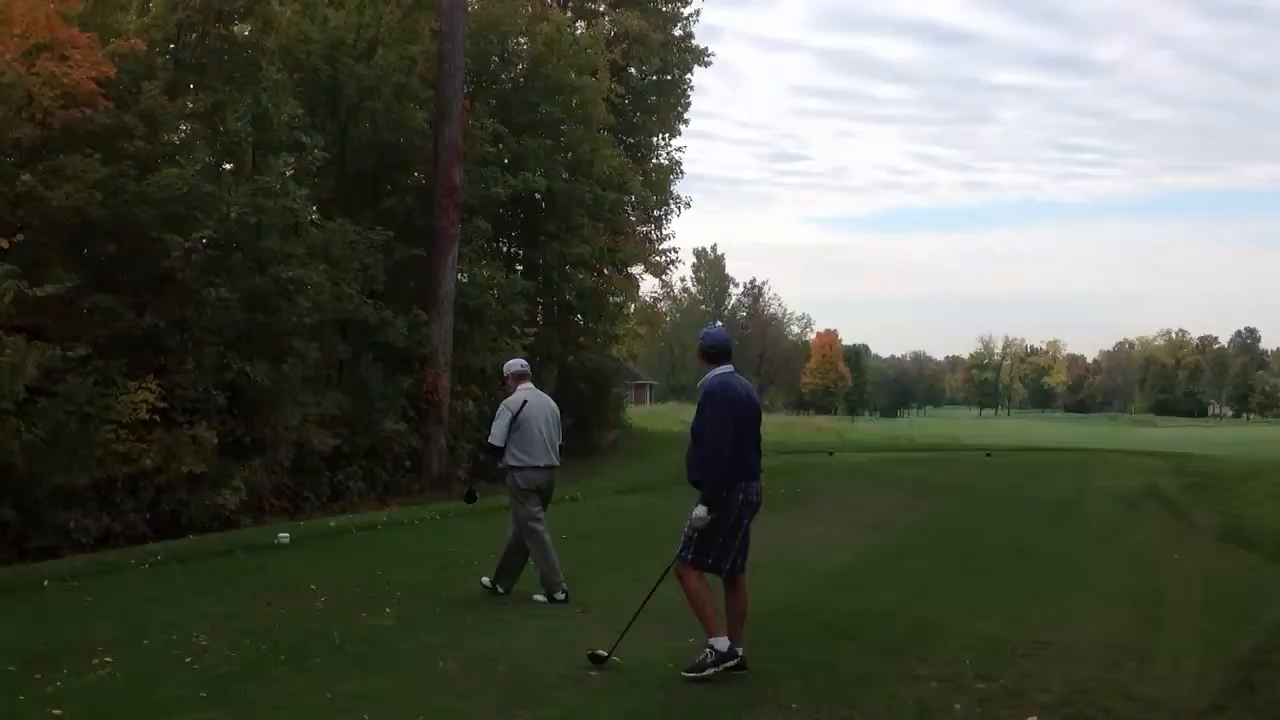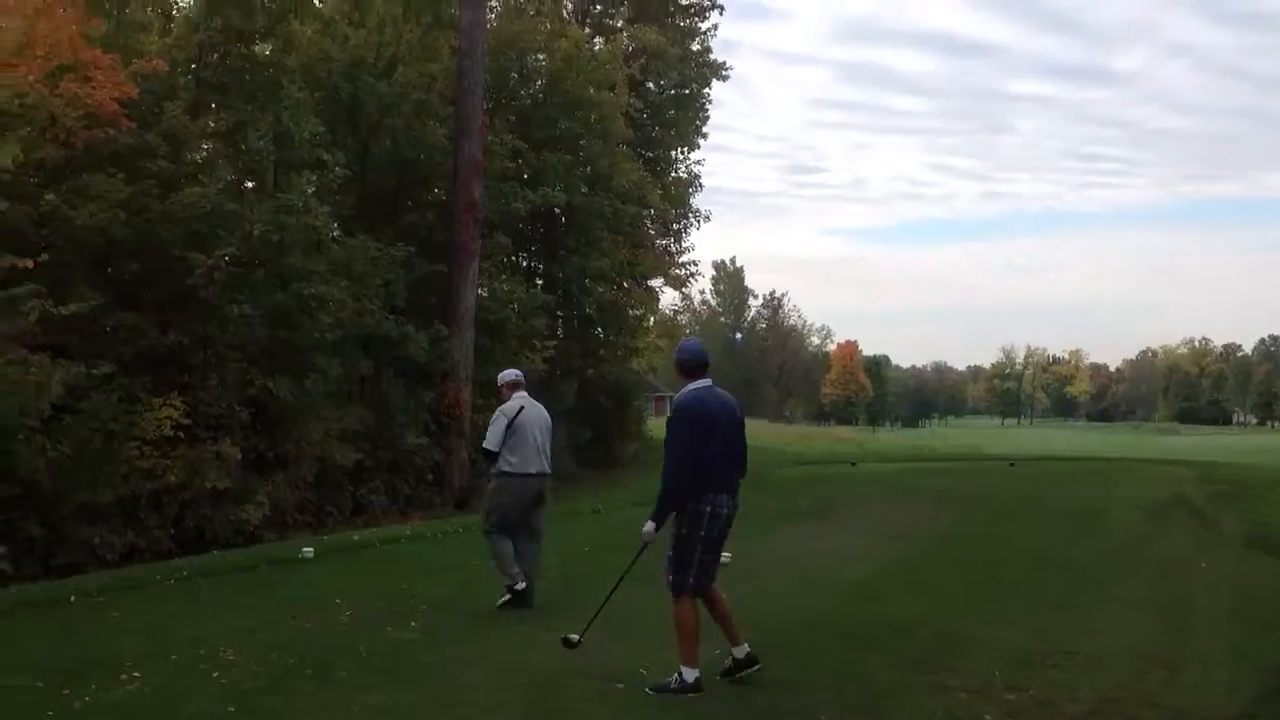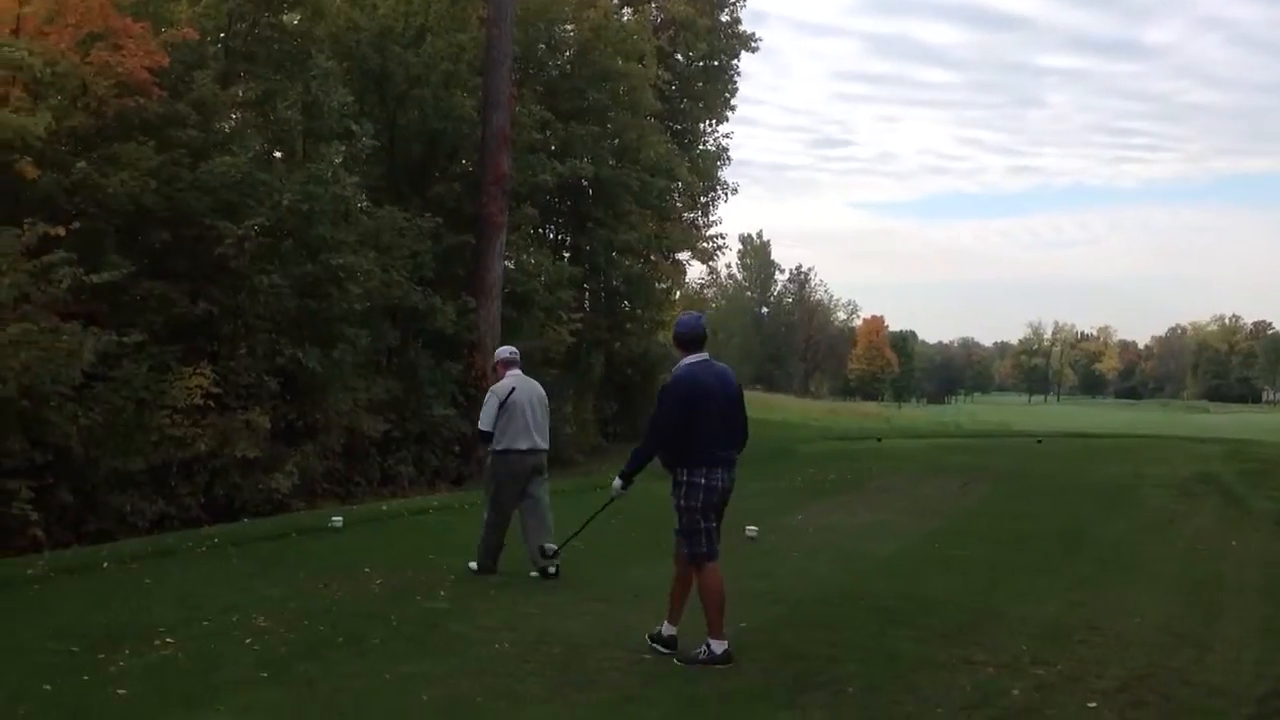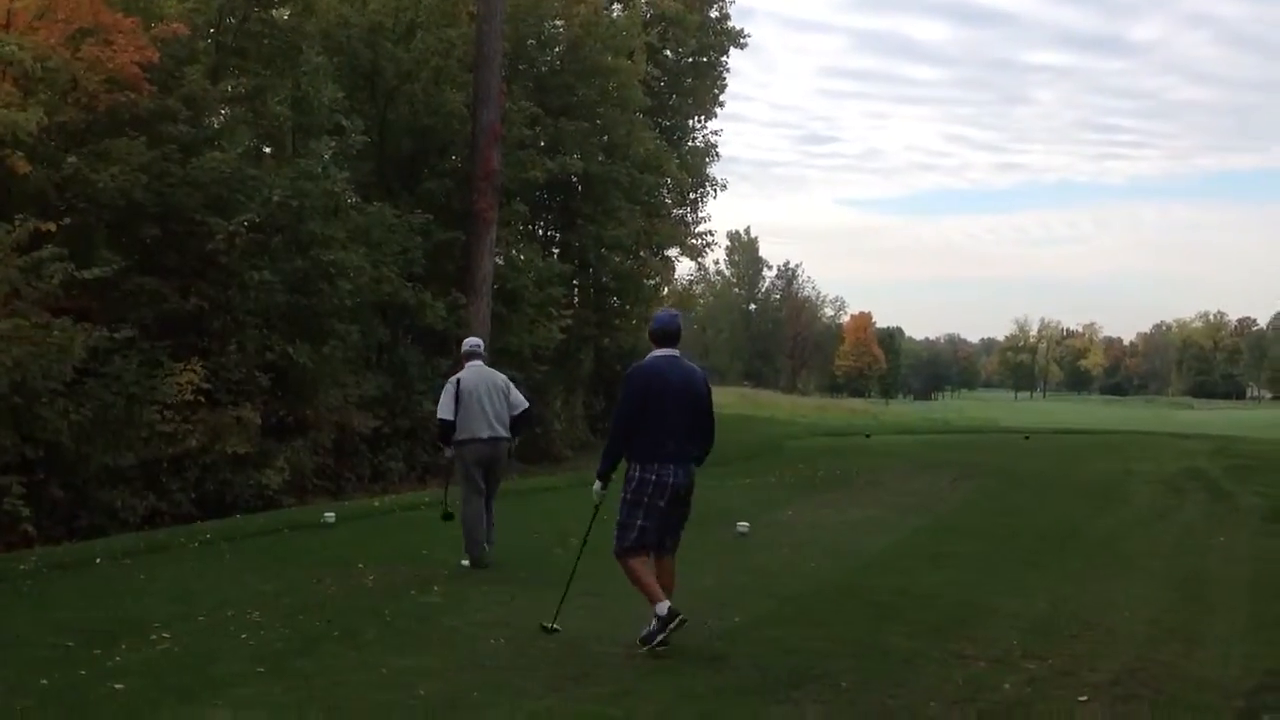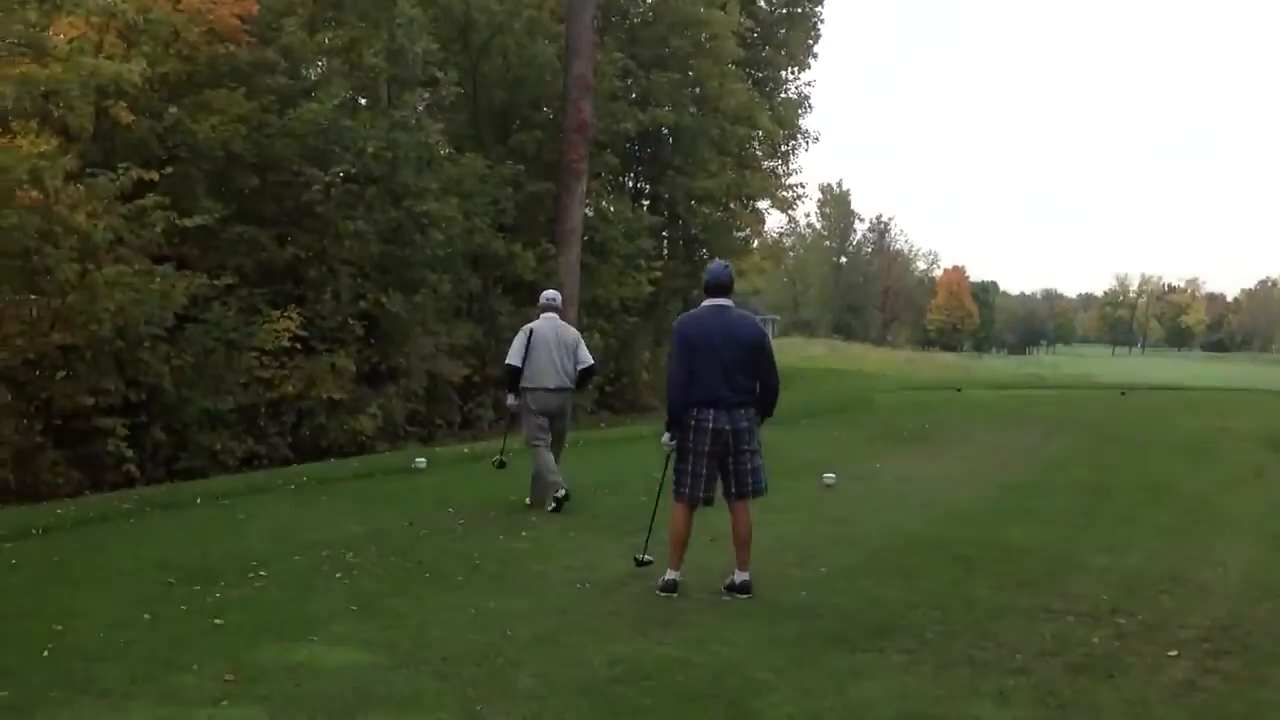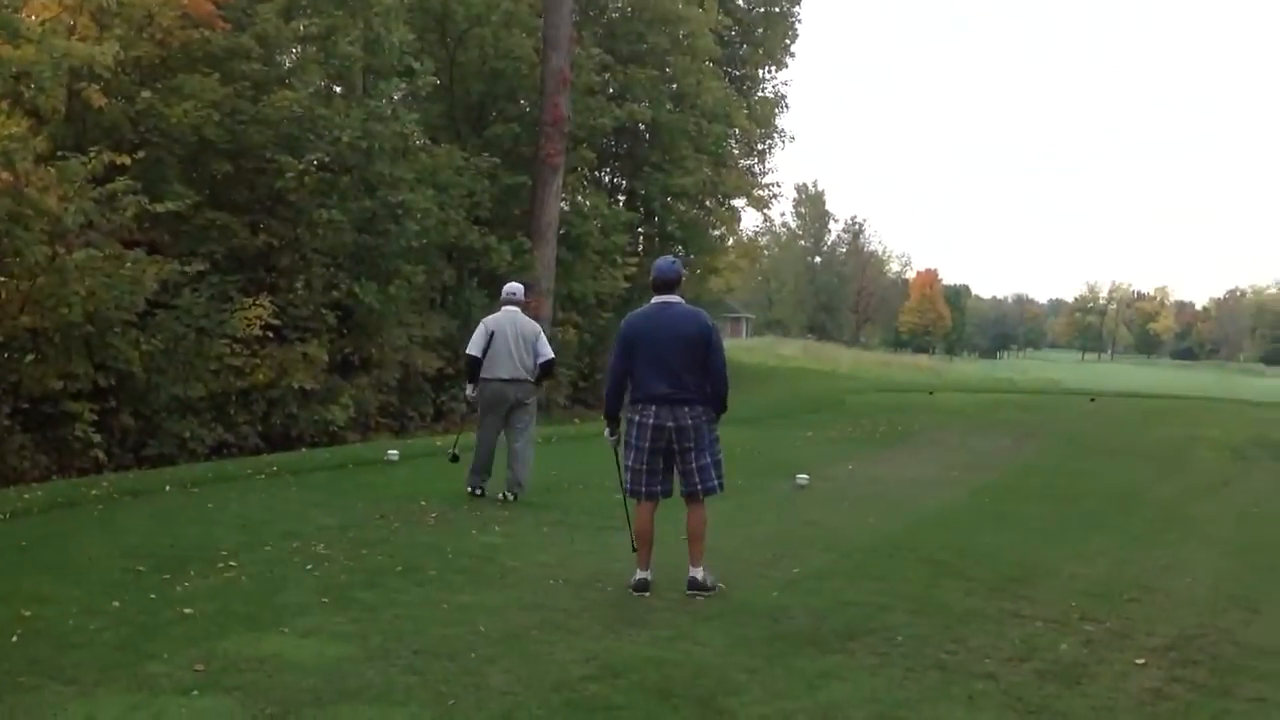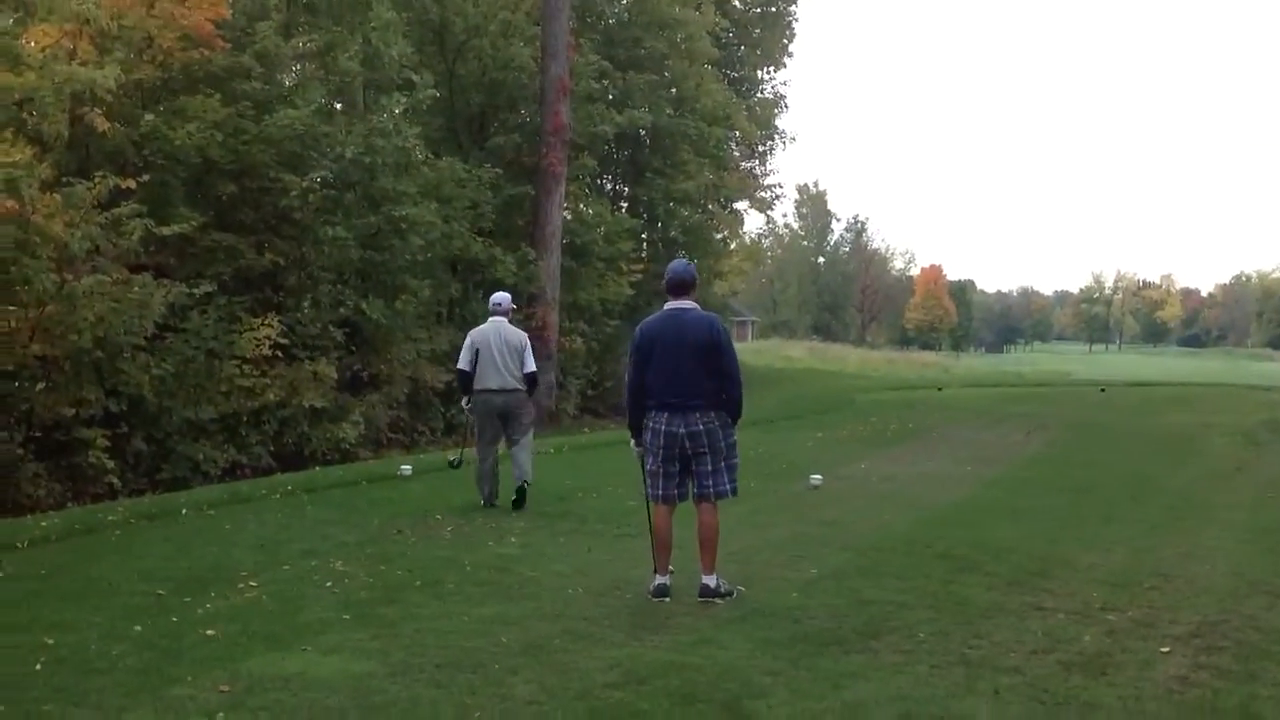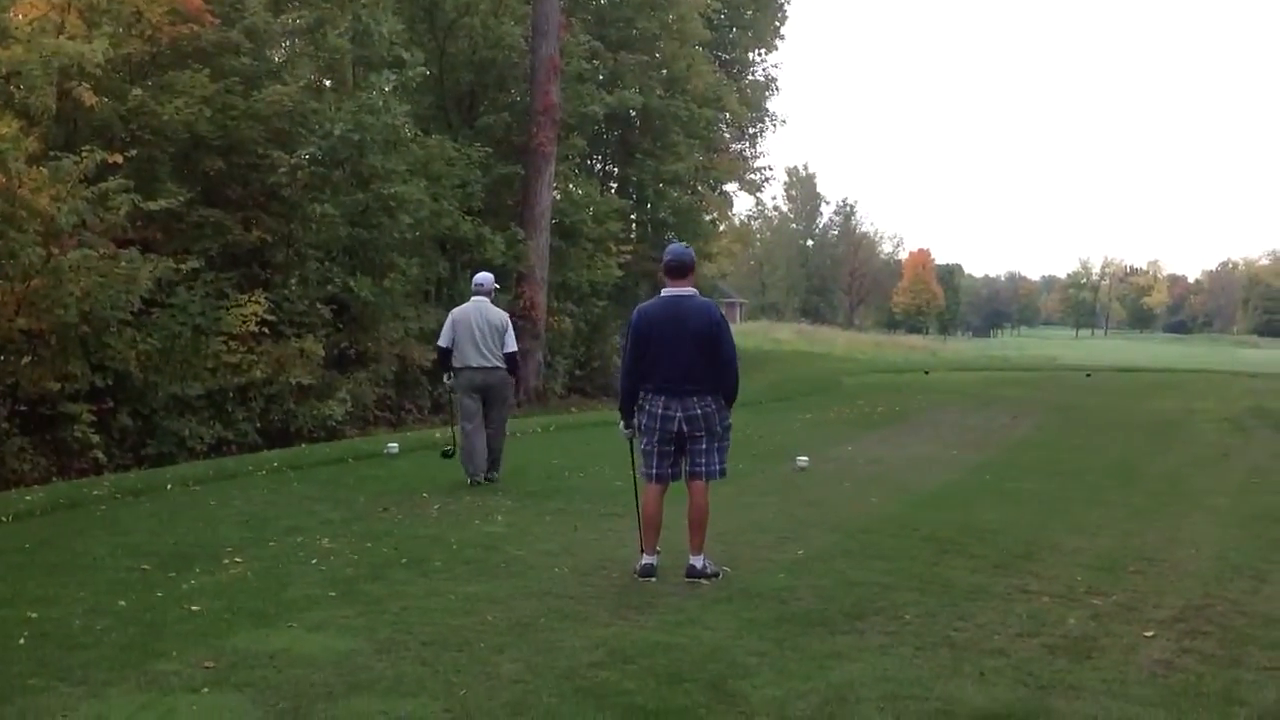
dt=0.4s
person 1, frame 1
left shoulder: (715, 390)
right shoulder: (744, 388)
left elbow: (718, 452)
left wrist: (707, 502)
left hip: (725, 493)
right hip: (746, 489)
left knee: (688, 565)
right knee: (733, 572)
left ankle: (719, 644)
right ankle: (733, 649)
person 1, frame 2
left shoulder: (685, 406)
right shoulder: (727, 402)
left elbow: (677, 470)
right elbow: (739, 456)
left wrist: (657, 518)
left hip: (697, 505)
right hip: (724, 500)
left knee: (682, 588)
right knee: (701, 582)
left ankle: (688, 674)
right ankle: (741, 652)
person 1, frame 3
left shoulder: (681, 381)
right shoulder: (727, 376)
left elbow: (657, 435)
right elbow: (741, 430)
left wrist: (626, 475)
left hip: (694, 477)
right hip: (722, 474)
left knee: (704, 559)
right knee: (686, 553)
left ankle: (718, 646)
right ankle: (668, 631)
person 1, frame 4
left shoulder: (640, 373)
right shoulder: (696, 377)
left elbow: (620, 429)
right elbow: (707, 432)
left wrist: (603, 474)
left hip: (647, 471)
right hip: (682, 473)
left knee: (627, 550)
right knee: (664, 551)
left ankle: (664, 608)
right ankle: (657, 626)
person 1, frame 5
left shoulder: (687, 324)
right shoulder: (751, 325)
left elbow: (677, 379)
right elbow: (770, 380)
left wrist: (672, 426)
right wrist: (760, 416)
left hip: (699, 418)
right hip: (740, 418)
left knee: (685, 501)
right knee: (740, 501)
left ankle: (671, 575)
right ankle: (742, 577)
person 1, frame 6
left shoulder: (633, 322)
right shoulder: (700, 320)
left elbow: (617, 375)
right elbow: (718, 373)
left wrist: (612, 420)
right wrist: (715, 413)
left hip: (646, 415)
right hip: (692, 414)
left knee: (646, 499)
right knee: (695, 497)
left ankle: (642, 574)
right ankle: (697, 573)
person 1, frame 7
left shoulder: (647, 329)
right shoulder: (711, 324)
left elbow: (635, 384)
right elbow: (731, 378)
left wrist: (636, 431)
right wrist: (731, 419)
left hip: (661, 423)
right hip: (706, 421)
left knee: (662, 504)
right knee: (707, 503)
left ankle: (661, 580)
right ankle: (709, 581)
person 1, frame 8
left shoulder: (644, 313)
right shoulder: (710, 312)
left elbow: (630, 368)
right elbow: (728, 365)
left wrist: (627, 413)
right wrist: (726, 404)
left hip: (657, 406)
right hip: (702, 406)
left knee: (654, 484)
right knee: (698, 485)
left ankle: (648, 560)
right ankle: (697, 562)
person 2, frame 1
left shoulder: (510, 404)
right shoulder: (549, 403)
left elbow: (495, 446)
right elbow: (557, 443)
left wrist: (505, 456)
left hip: (522, 475)
right hip: (548, 473)
left knee: (533, 530)
right knee: (523, 527)
left ankle: (556, 589)
right ankle: (501, 581)
person 2, frame 2
left shoulder: (506, 411)
right shoulder: (542, 411)
left elbow: (489, 450)
left wrist: (496, 463)
left hip: (511, 481)
right hip: (539, 480)
left knee: (496, 531)
right knee: (529, 536)
left ankle: (516, 581)
right ankle: (523, 595)
person 2, frame 3
left shoulder: (498, 390)
right shoulder: (538, 388)
left elbow: (485, 431)
left wrist: (492, 444)
left hip: (507, 457)
right hip: (537, 456)
left knee: (497, 511)
right knee: (537, 510)
left ankle: (486, 562)
right ankle: (546, 564)
person 2, frame 4
left shoulder: (456, 381)
right shoulder: (501, 379)
left elbow: (445, 420)
right elbow: (524, 411)
left wrist: (448, 445)
right wrist: (511, 436)
left hip: (469, 446)
right hip: (499, 445)
left knee: (473, 500)
right knee: (486, 499)
left ankle: (478, 556)
right ankle: (484, 547)
person 2, frame 5
left shoulder: (528, 330)
right shoulder: (572, 333)
left elbow: (513, 366)
right elbow: (588, 368)
left wrist: (512, 393)
right wrist: (572, 387)
left hip: (534, 396)
right hip: (563, 397)
left knee: (539, 444)
right knee: (553, 446)
left ankle: (556, 489)
right ankle: (540, 495)
person 2, frame 6
left shoulder: (488, 322)
right shoulder: (533, 327)
left elbow: (472, 356)
right elbow: (548, 362)
left wrist: (471, 383)
right wrist: (534, 382)
left hip: (492, 387)
right hip: (523, 389)
left knee: (486, 437)
right knee: (520, 440)
left ankle: (477, 484)
right ankle: (513, 490)
person 2, frame 7
left shoulder: (475, 335)
right shoulder: (520, 336)
left elbow: (463, 370)
right elbow: (531, 373)
left wrist: (466, 395)
right wrist: (527, 395)
left hip: (485, 398)
right hip: (515, 397)
left knee: (487, 448)
right knee: (520, 443)
left ankle: (489, 497)
right ankle: (522, 480)
person 2, frame 8
left shoulder: (456, 314)
right shoulder: (501, 316)
left elbow: (443, 348)
right elbow: (511, 353)
left wrist: (447, 371)
right wrist: (512, 376)
left hip: (466, 376)
right hip: (497, 376)
left knee: (471, 426)
right knee: (495, 425)
left ankle: (476, 475)
right ankle: (492, 471)
